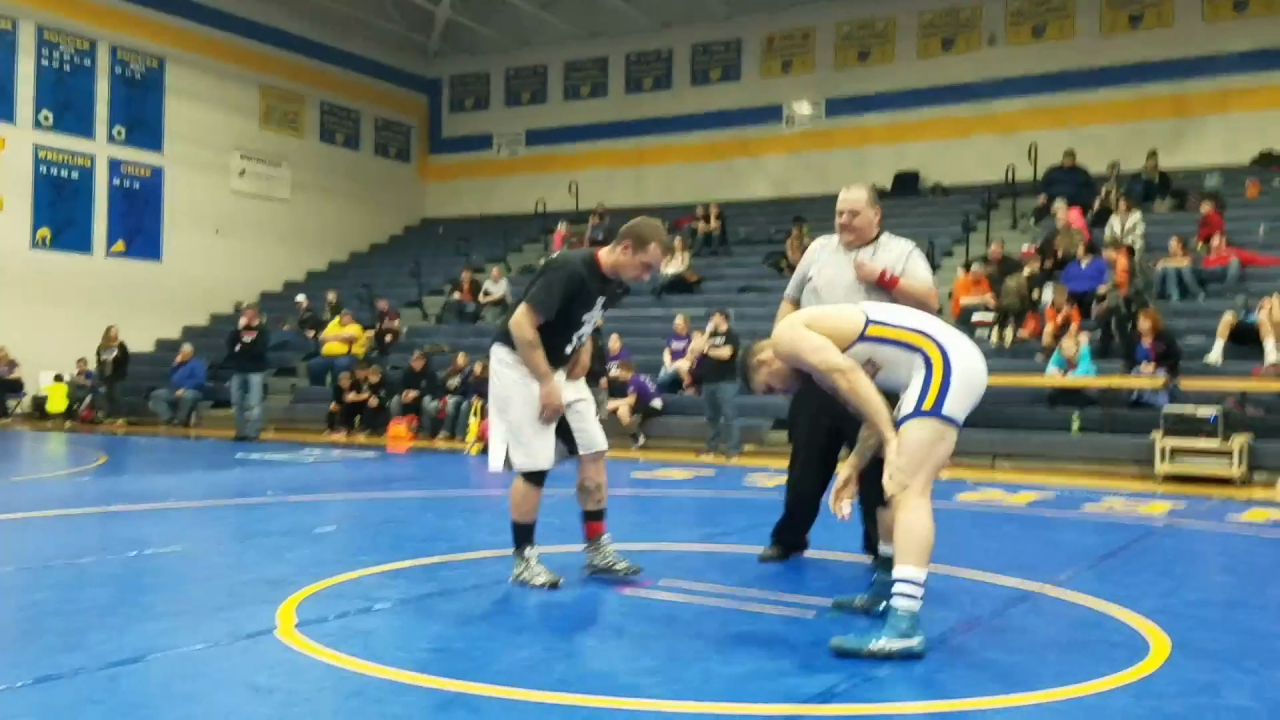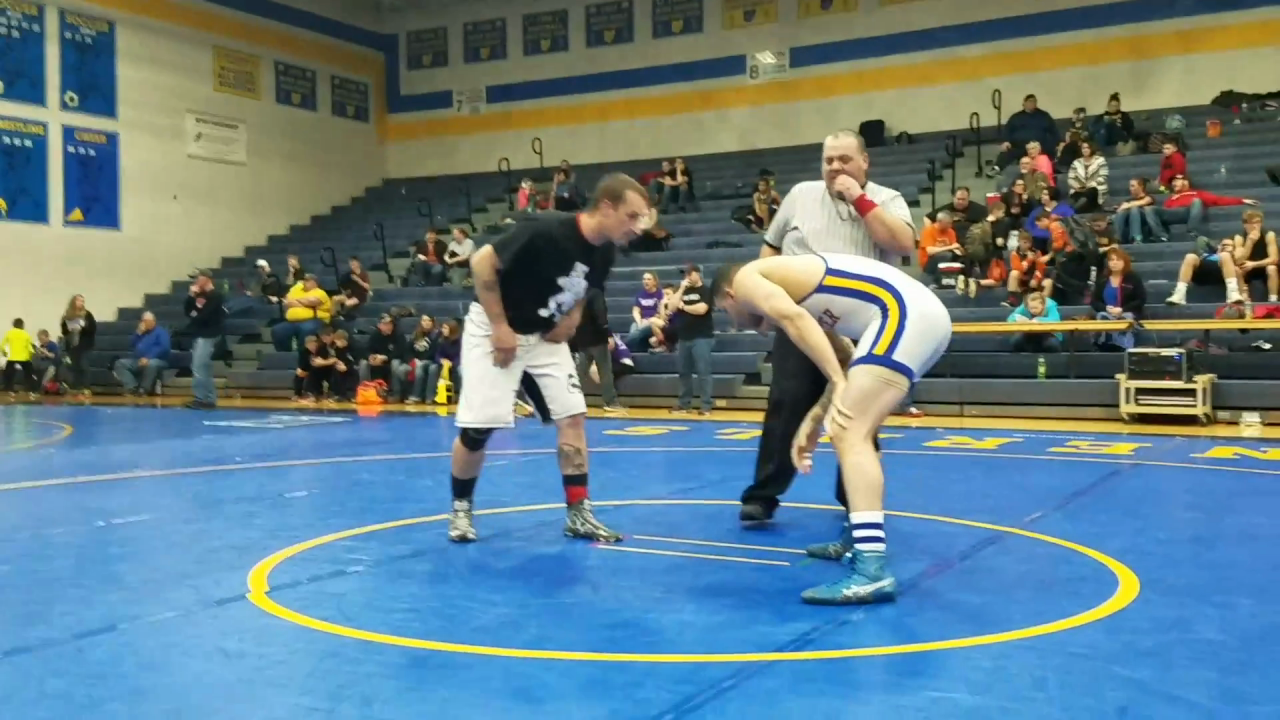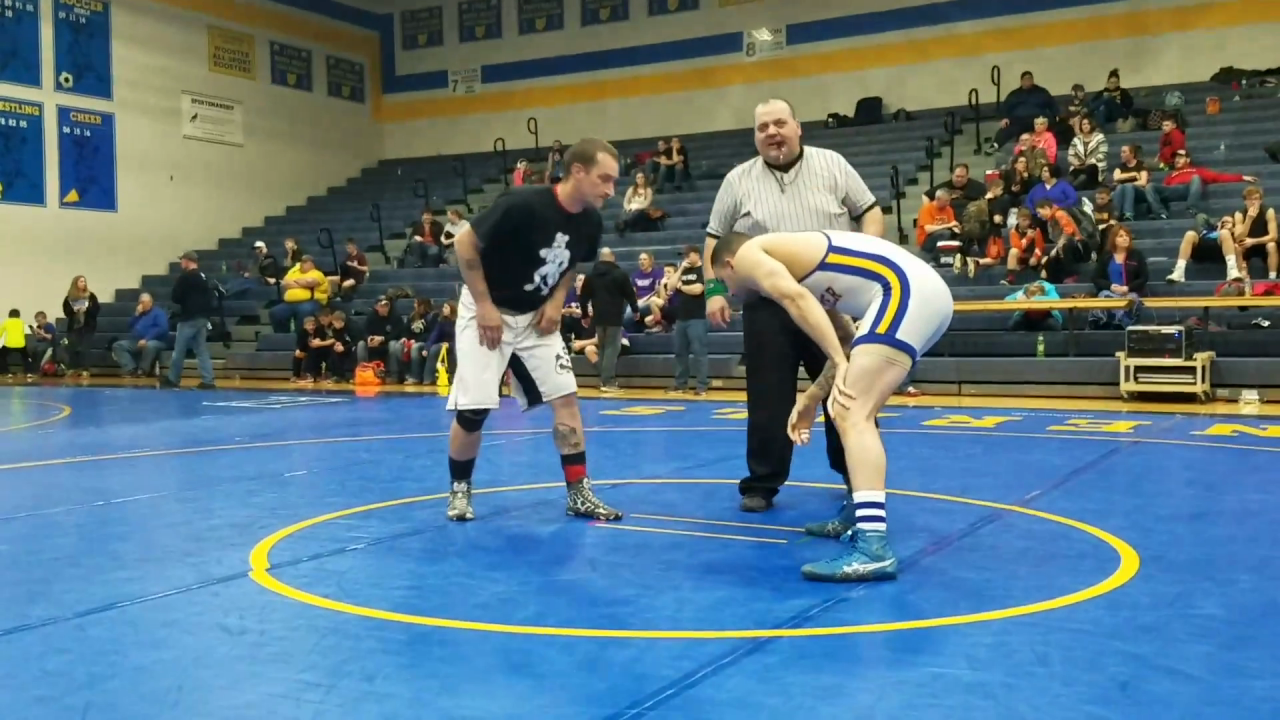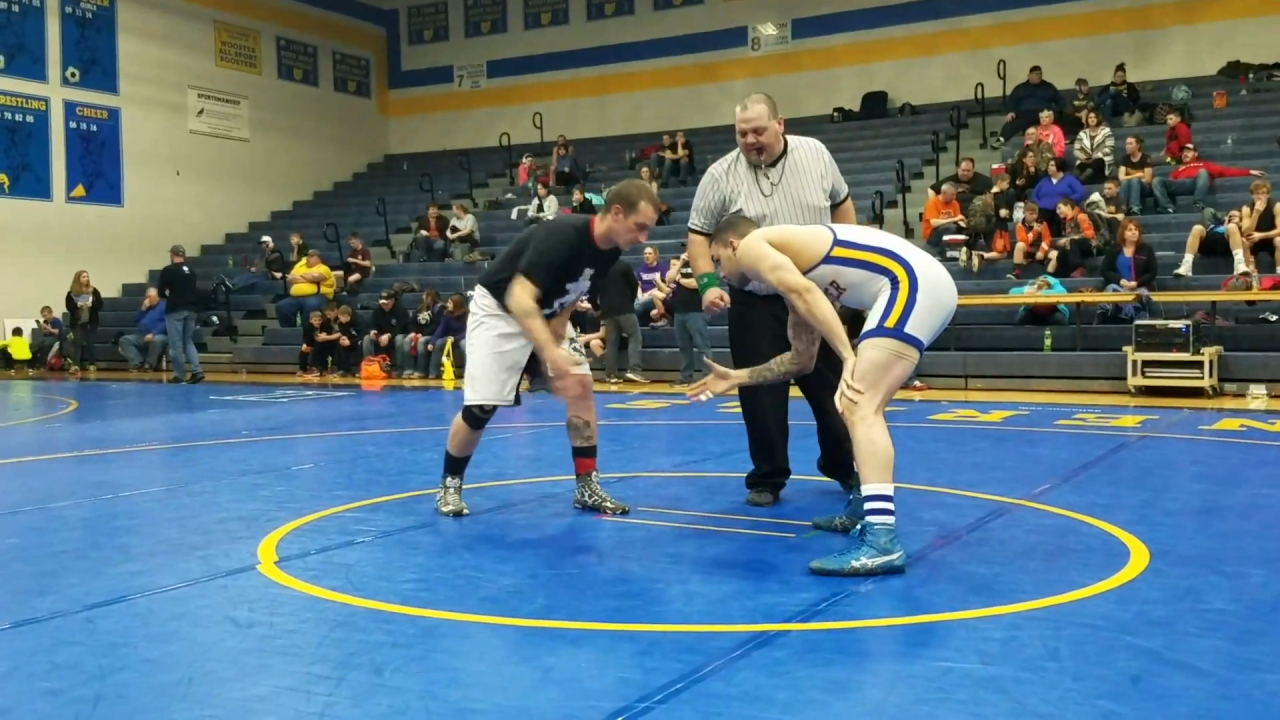
dt=0.5s
person 1, frame 1
left shoulder: (901, 251)
right shoulder: (819, 249)
left elbow: (930, 300)
right elbow: (790, 302)
left wrist: (884, 276)
right hip: (817, 378)
left knee: (877, 465)
right knee: (806, 461)
left ankle: (884, 548)
right ankle: (789, 536)
person 1, frame 2
left shoulder: (886, 200)
right shoulder: (800, 196)
left elbow: (902, 244)
right elbow: (770, 249)
left wrist: (860, 199)
right knee: (786, 406)
right ankle: (762, 495)
person 1, frame 3
left shoulder: (832, 165)
right shoulder: (738, 180)
left elbow: (873, 214)
right elbow: (715, 240)
right wrist: (715, 290)
right hip: (767, 308)
right knee: (768, 399)
left ankle: (855, 474)
right ankle: (761, 483)
person 1, frame 4
left shoulder: (815, 154)
right shoulder: (721, 175)
left elbow: (841, 205)
right elbow: (699, 235)
right wrist: (708, 283)
right hip: (754, 305)
left knee: (830, 388)
right knee: (762, 395)
left ankle: (845, 467)
right ankle: (767, 478)
person 2, frame 1
left shoulder: (613, 280)
right shoulder: (570, 270)
right elbow: (521, 323)
left wrist: (584, 348)
right wrist: (546, 384)
left hip: (560, 367)
right hip: (519, 365)
left knee: (593, 452)
right knee: (533, 466)
left ankle: (598, 549)
right ankle: (524, 560)
person 2, frame 2
left shoulder: (605, 253)
right shoulder: (544, 231)
right elbow: (482, 263)
left wrist: (573, 316)
right wrist: (499, 327)
left hip: (545, 338)
right hip: (495, 329)
left knee: (574, 418)
right knee: (479, 427)
left ankle: (579, 515)
right ankle: (460, 508)
person 2, frame 3
left shoulder: (591, 223)
right shoulder: (521, 204)
right elbow: (465, 244)
left wrist: (557, 301)
right wrist: (484, 305)
left hip: (536, 318)
right hip: (489, 313)
left knee: (565, 398)
right knee: (472, 410)
left ankle: (579, 494)
right ankle: (460, 489)
person 2, frame 4
left shoulder: (610, 249)
right shoulder: (561, 235)
right elbow: (518, 300)
left wrist: (560, 319)
right wrist: (550, 352)
left hip: (546, 314)
right hip: (499, 310)
left knee: (580, 384)
right knee: (480, 406)
left ankle: (587, 488)
right ankle: (450, 484)
person 3, frame 1
left shoulder: (785, 335)
right shoulder: (818, 359)
left elbow: (846, 372)
right elbow: (876, 413)
left wrist: (892, 441)
right wrist: (853, 467)
left hip: (944, 363)
right hip: (958, 361)
left knee: (907, 491)
right knee: (901, 485)
left ankle: (904, 628)
right ankle: (888, 590)
person 3, frame 2
left shoulder: (745, 279)
right shoulder: (783, 278)
left elbow: (795, 319)
right elbow: (846, 365)
left wrist: (840, 385)
right wrist: (814, 421)
left hip: (903, 313)
right hip: (927, 313)
left knee: (848, 434)
right knee: (856, 430)
left ankle: (872, 571)
right ankle: (859, 538)
person 3, frame 3
left shoulder: (748, 254)
right shoulder: (784, 255)
left elbow: (797, 298)
right elbow: (845, 341)
left wrist: (841, 364)
right wrist: (812, 398)
left hip: (905, 290)
right hip: (927, 290)
left knee: (851, 415)
right knee: (857, 410)
left ankle: (874, 548)
right ankle: (859, 517)
person 3, frame 4
left shoulder: (750, 246)
left elbow: (806, 291)
right elbow: (803, 358)
left wrist: (849, 359)
right wrist: (737, 378)
left hip: (911, 282)
right hip: (928, 282)
left knee: (857, 407)
right knee: (864, 404)
left ankle: (882, 542)
right ankle: (867, 507)
